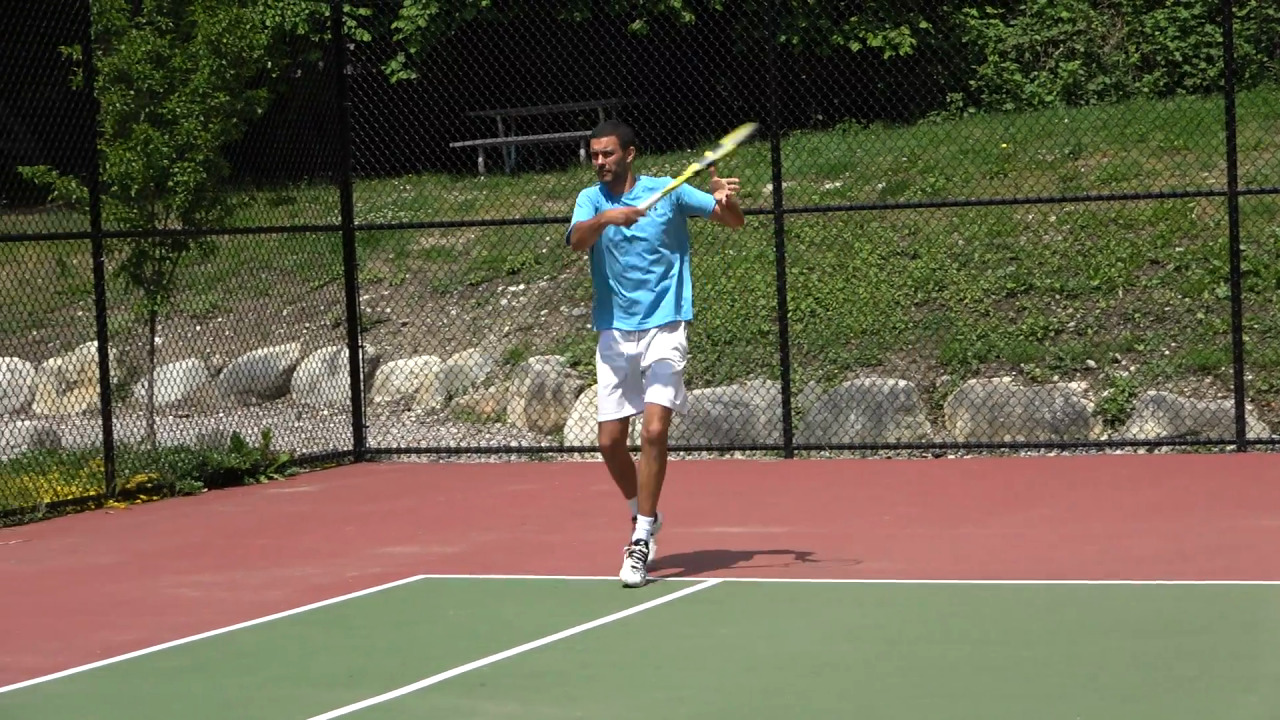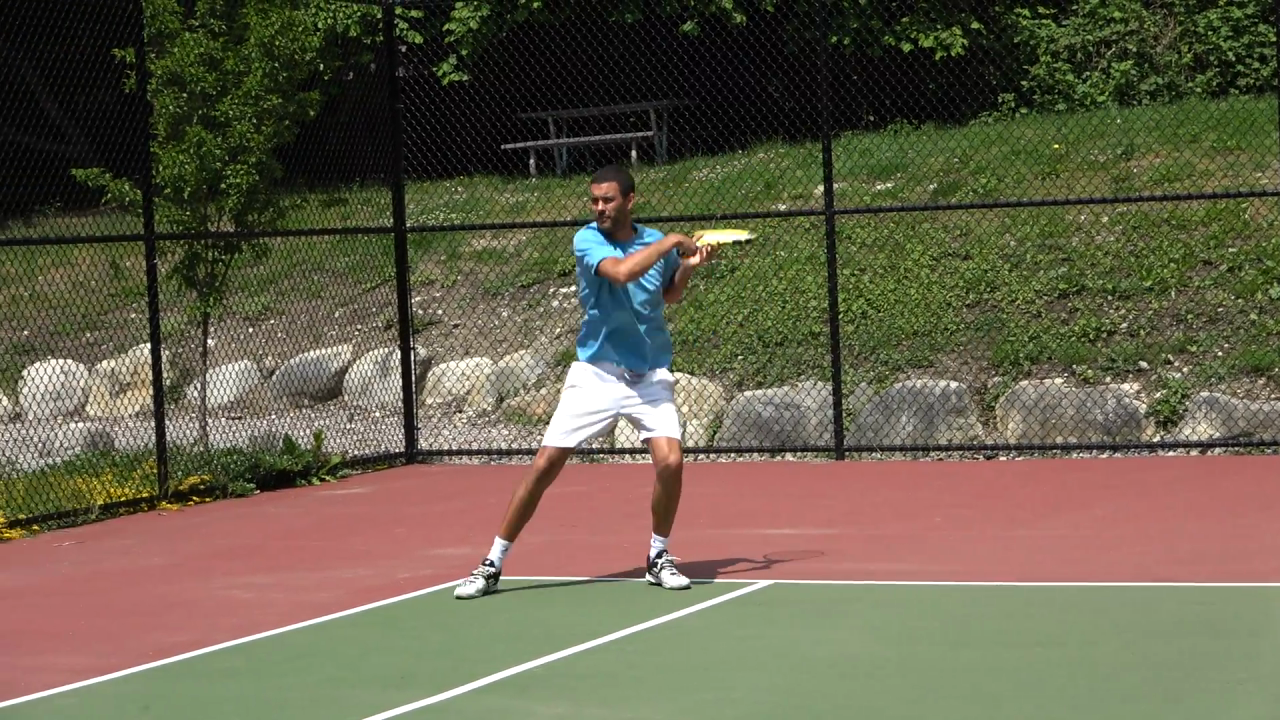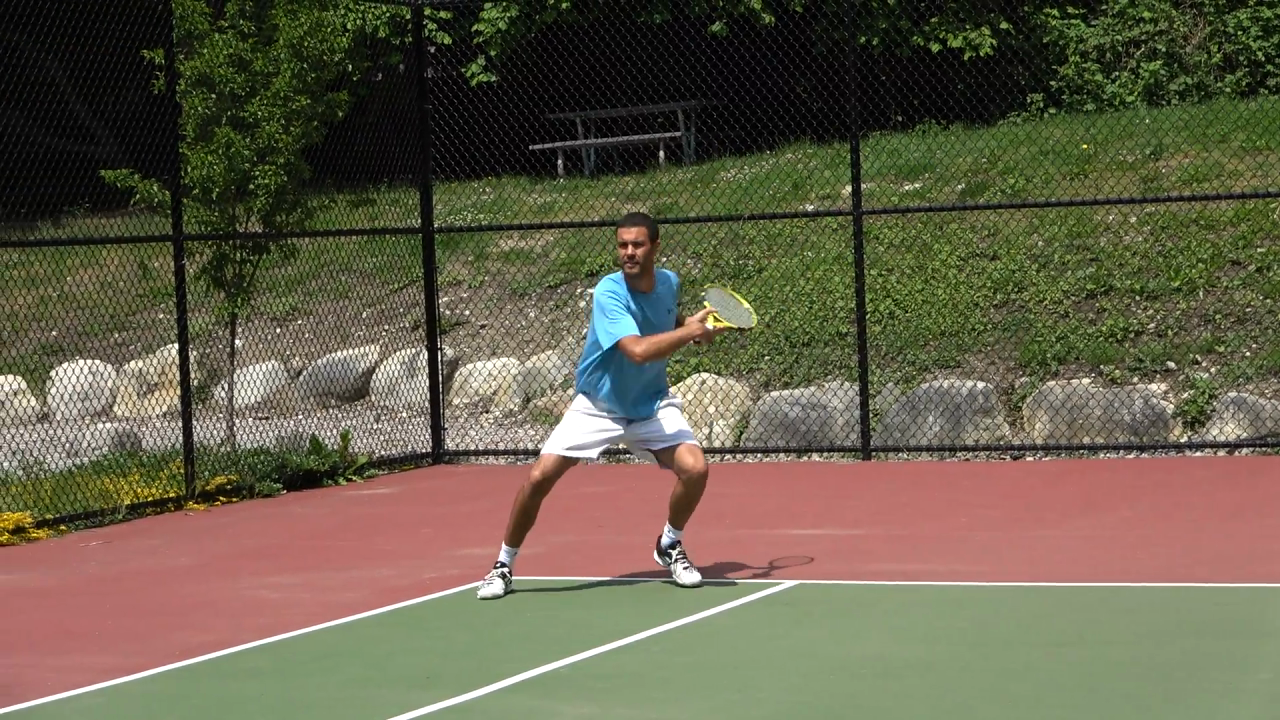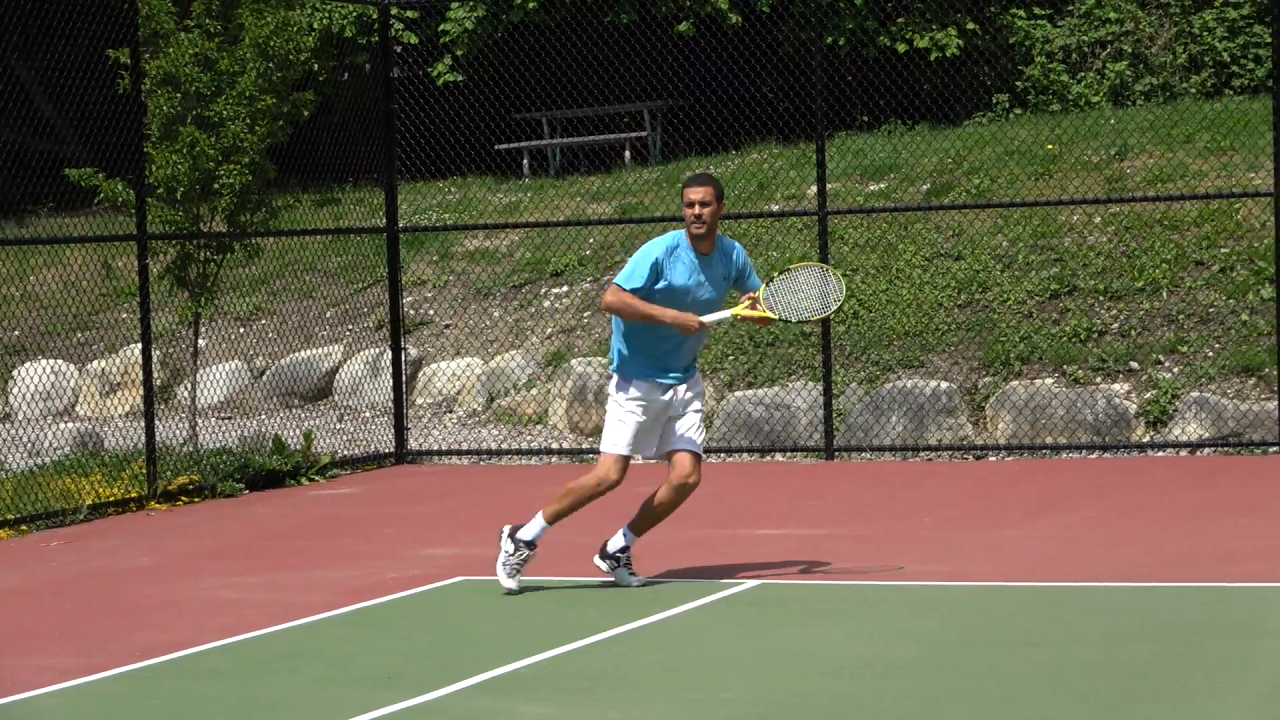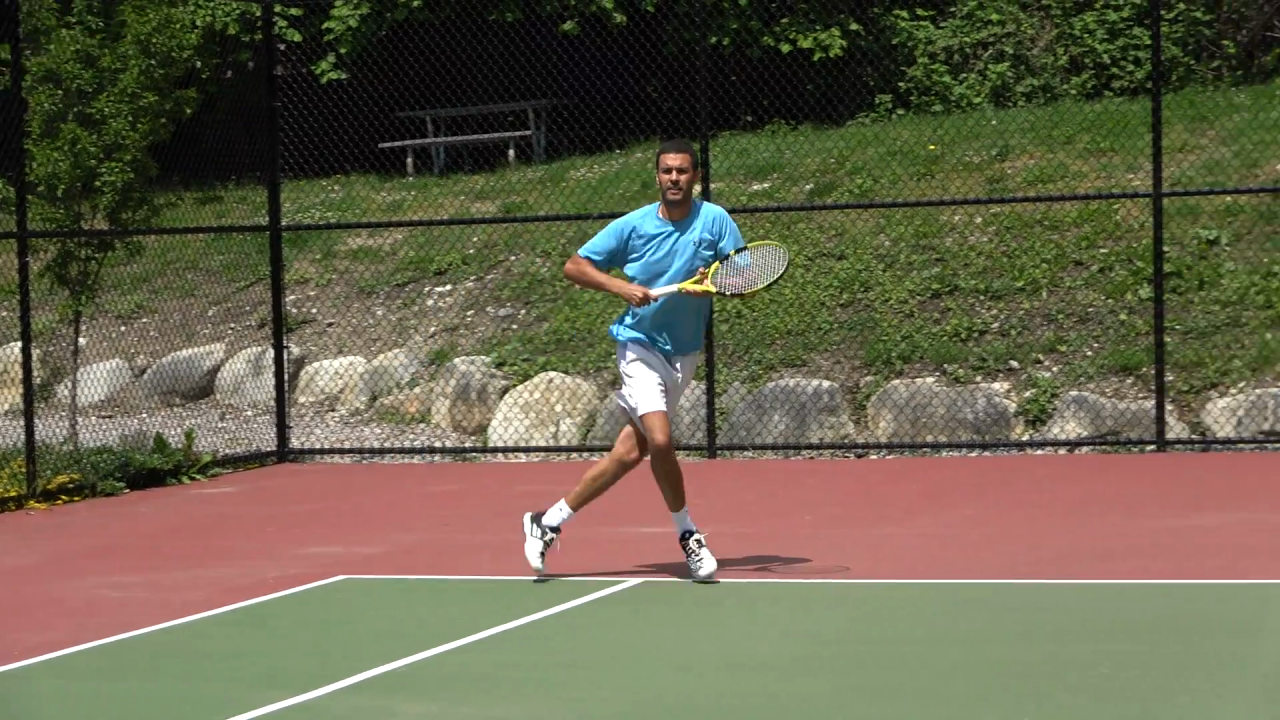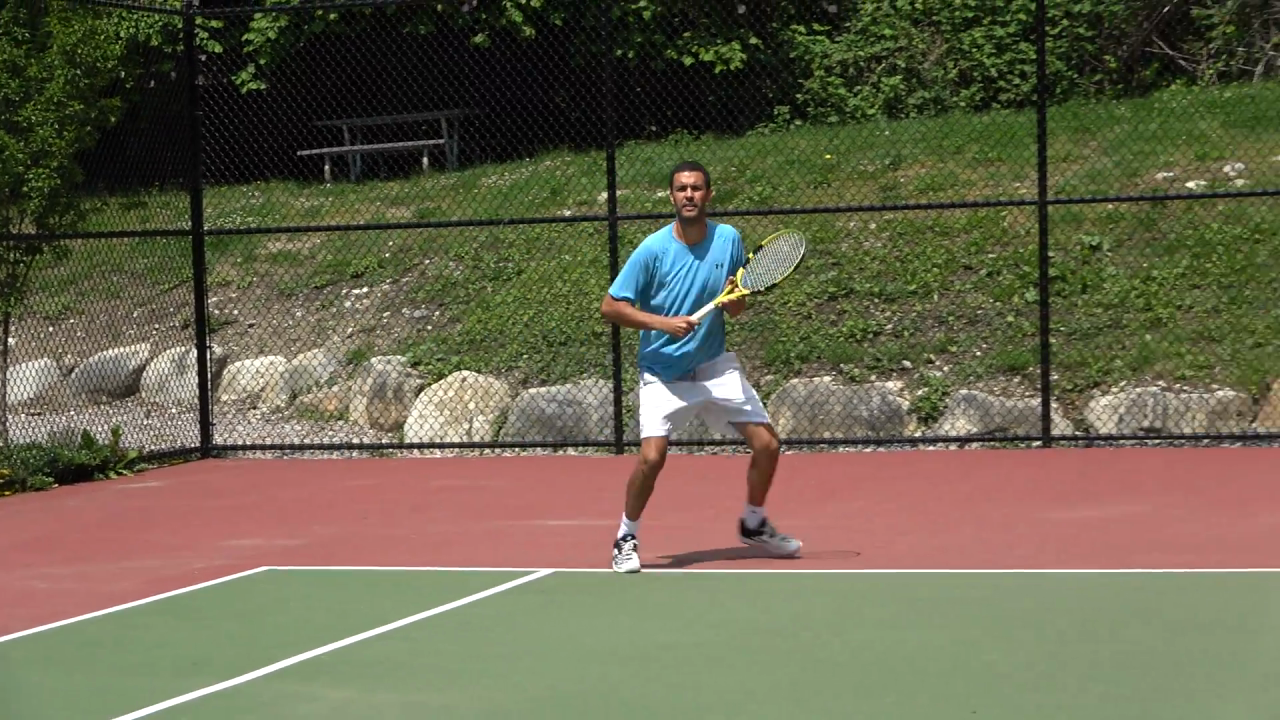
dt=0.2s
person 1, frame 1
left shoulder: (667, 190)
right shoulder: (589, 198)
left elbow: (734, 218)
right elbow: (577, 240)
left wrist: (729, 197)
right wrist: (605, 217)
left hip: (666, 331)
right hip: (616, 336)
left knee: (654, 431)
right knee: (609, 441)
left ankle: (642, 541)
right ankle: (643, 518)
person 1, frame 2
left shoulder: (652, 238)
right shoulder: (587, 240)
left elbow: (670, 294)
right elbow: (619, 272)
left wrist: (692, 265)
right wrist: (671, 243)
left hip: (651, 374)
right hip: (599, 373)
left knee: (671, 460)
right knee: (545, 464)
left ankle: (660, 555)
right ankle: (494, 563)
person 1, frame 3
left shoulder: (666, 281)
right shoulder: (608, 293)
right elbow: (639, 352)
left wrist: (689, 324)
right wrist: (686, 331)
left hip: (653, 404)
right hip: (599, 404)
left knee: (695, 469)
right knee: (541, 476)
left ankle: (671, 545)
right ankle: (502, 565)
person 1, frame 4
left shoulder: (733, 254)
right shoulder: (660, 248)
left elbow: (757, 308)
right elbow: (612, 298)
left wrist: (756, 309)
right wrist: (672, 315)
left hip: (683, 381)
right hip: (635, 377)
left knee: (686, 478)
right knee: (608, 478)
left ankle: (617, 549)
right ankle: (523, 537)
person 1, frame 5
left shoulder: (715, 220)
right shoulder: (630, 225)
right elbow: (576, 264)
right wrist: (621, 288)
left hip: (679, 355)
right hip: (639, 348)
left knee: (629, 454)
right knee: (658, 438)
left ankle: (548, 522)
right ankle: (687, 534)
person 1, frame 6
left shoulder: (729, 238)
right shoulder: (652, 250)
left elbow: (736, 307)
right elbow: (610, 307)
left wrist: (733, 300)
right wrist: (663, 322)
left hip: (715, 364)
right hip: (664, 369)
left knee: (766, 444)
right knee: (652, 456)
left ankle: (754, 523)
right ankle: (626, 538)
